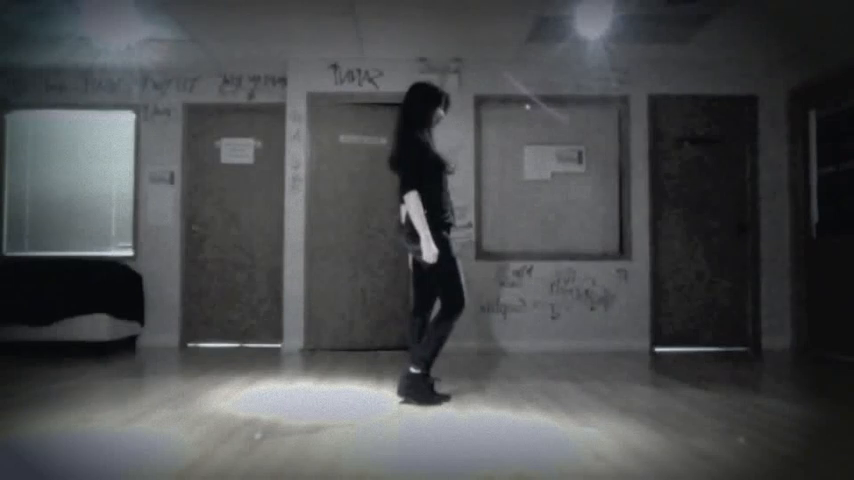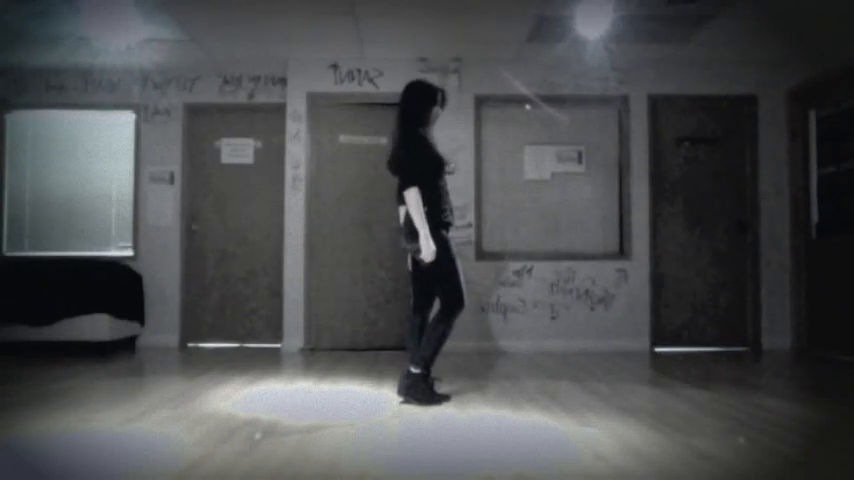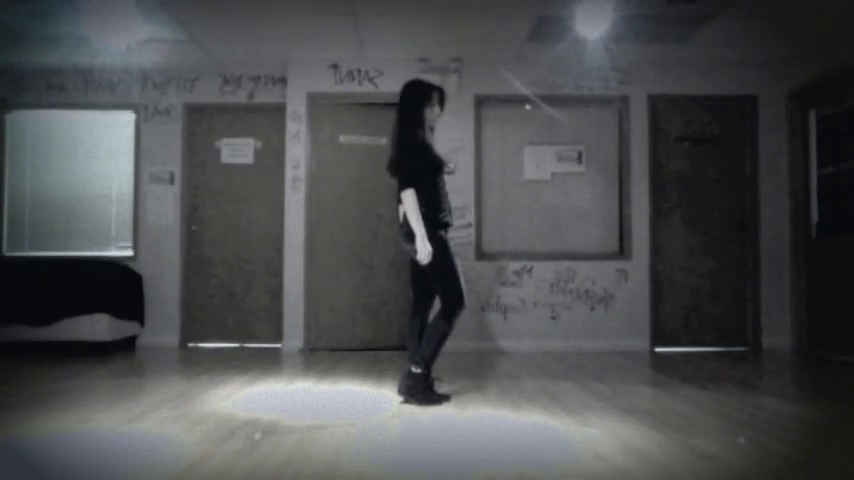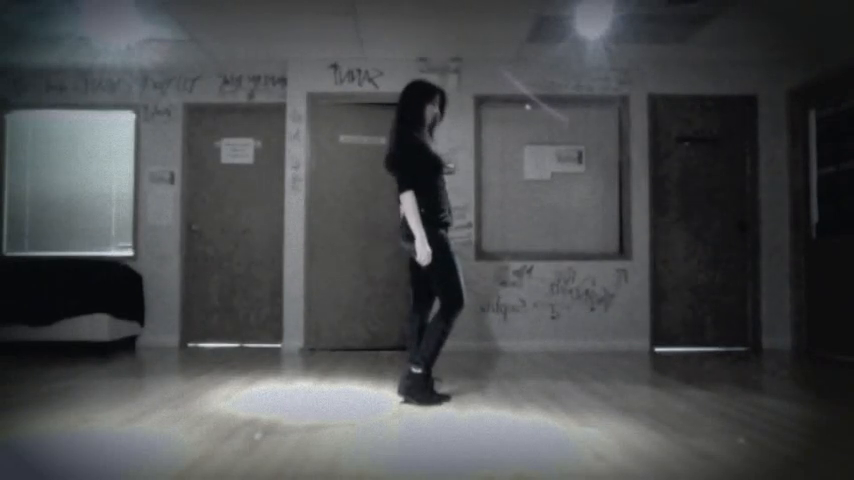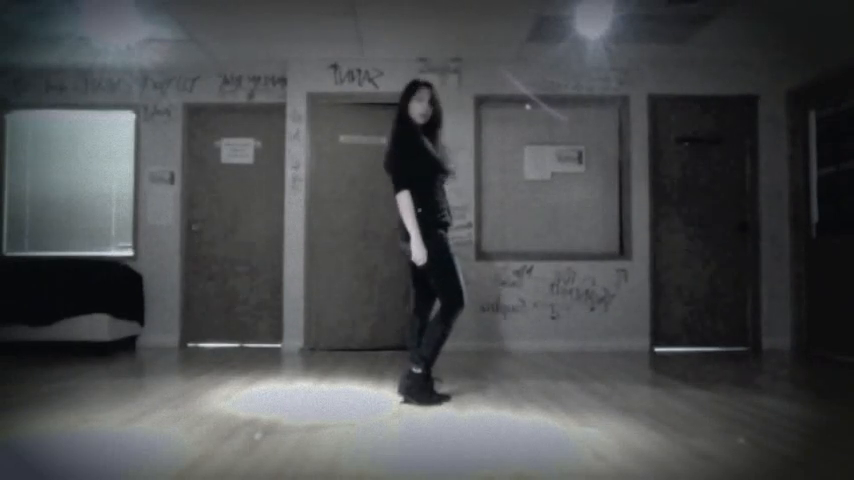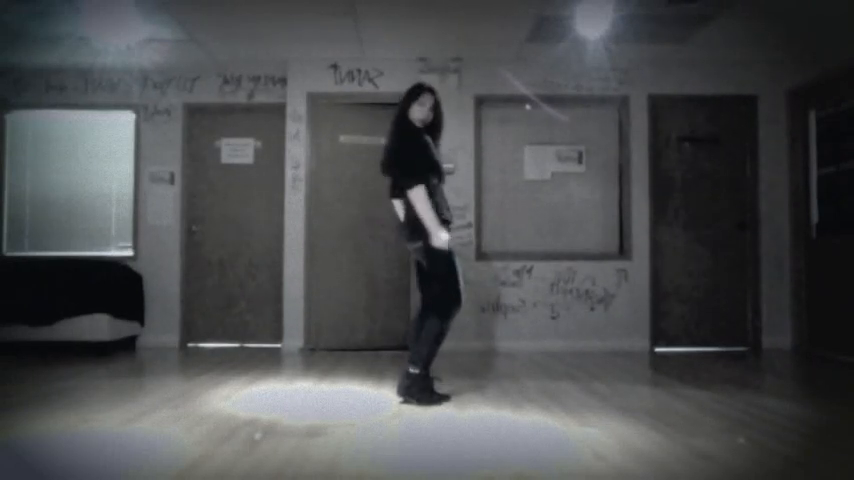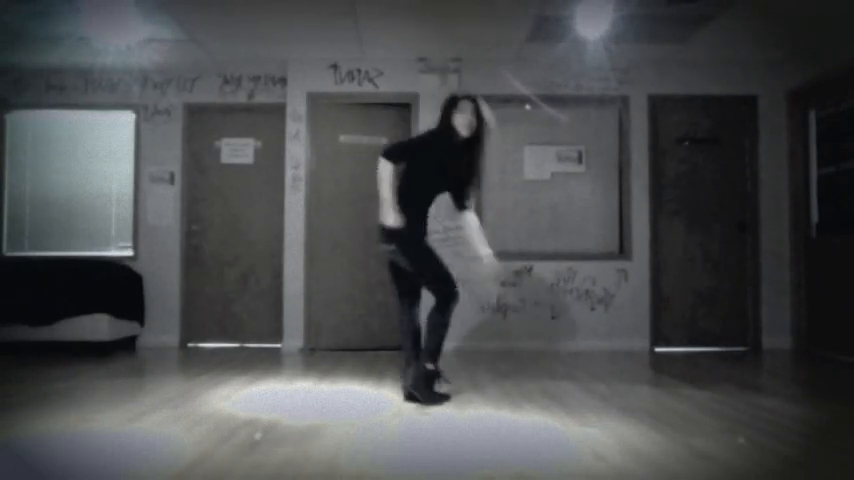
dt=0.5s
person 1, frame 1
left shoulder: (414, 143)
right shoulder: (415, 142)
right elbow: (410, 193)
left wrist: (418, 238)
right wrist: (426, 237)
left hip: (425, 233)
right hip: (430, 232)
left knee: (423, 305)
right knee: (453, 303)
left ankle: (416, 379)
right ankle: (415, 375)
person 1, frame 2
left shoulder: (411, 142)
right shoulder: (416, 139)
left elbow: (404, 195)
right elbow: (411, 188)
left wrist: (412, 240)
right wrist: (425, 235)
left hip: (424, 231)
right hip: (429, 231)
left knee: (422, 305)
right knee: (452, 303)
left ankle: (416, 379)
right ankle: (415, 376)
person 1, frame 3
left shoulder: (415, 143)
right shoulder: (413, 141)
right elbow: (407, 189)
right wrist: (421, 236)
left hip: (425, 231)
right hip: (427, 230)
left knee: (422, 305)
right knee: (453, 302)
left ankle: (415, 379)
right ankle: (416, 375)
person 1, frame 4
left shoulder: (416, 141)
right shoulder: (409, 140)
right elbow: (406, 191)
right wrist: (421, 237)
left hip: (427, 230)
right hip: (426, 230)
left knee: (422, 305)
right knee: (452, 301)
left ankle: (416, 379)
right ankle: (416, 376)
person 1, frame 5
left shoulder: (422, 140)
right shoulder: (405, 139)
right elbow: (402, 191)
right wrist: (416, 238)
left hip: (430, 230)
right hip: (425, 231)
left knee: (424, 305)
right knee: (452, 301)
left ankle: (416, 379)
right ankle: (416, 376)
person 1, frame 6
left shoulder: (410, 141)
right shoulder: (410, 138)
left elbow: (397, 195)
right elbow: (415, 185)
right wrist: (435, 228)
left hip: (420, 233)
right hip: (427, 232)
left knee: (431, 304)
right knee: (448, 302)
left ankle: (417, 379)
right ankle: (414, 378)
person 1, frame 7
left shoulder: (458, 157)
right shoulder: (433, 142)
left elbow: (464, 208)
right elbow: (387, 158)
left wrist: (482, 247)
right wrist: (388, 206)
left hip: (402, 235)
right hip: (402, 231)
left knee: (409, 305)
right knee: (446, 293)
left ankle: (414, 381)
right ankle: (425, 371)
